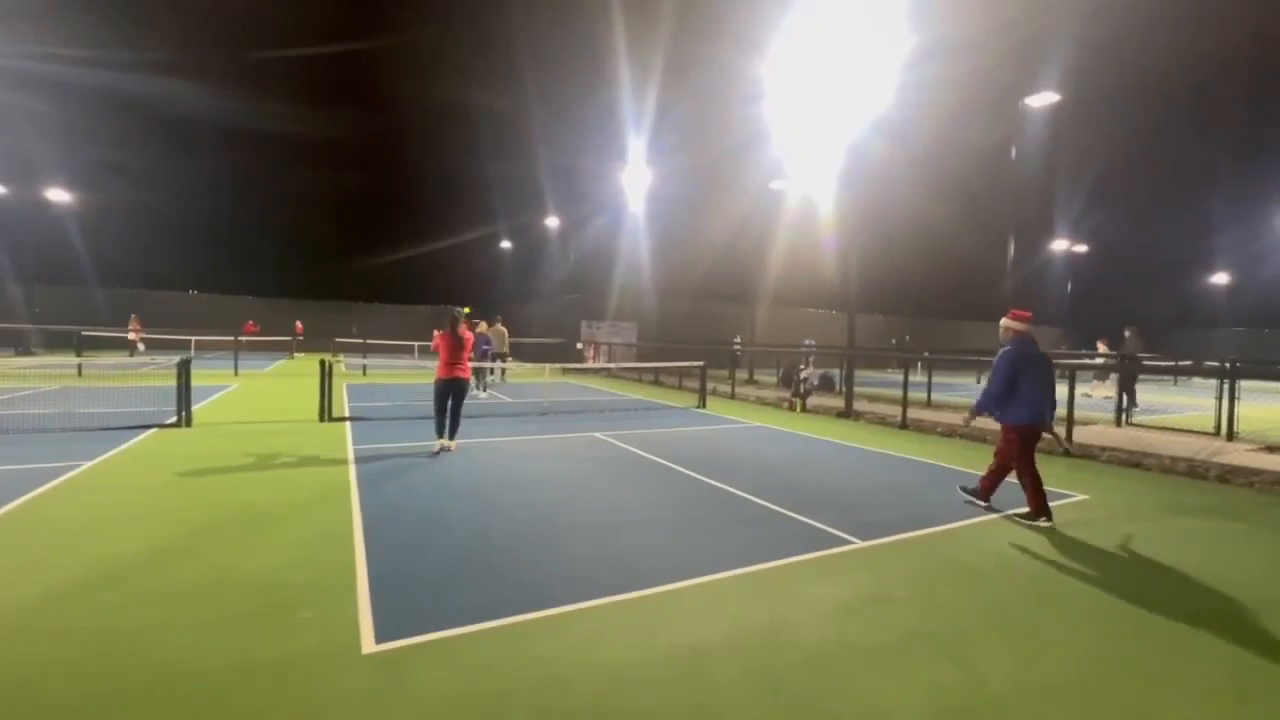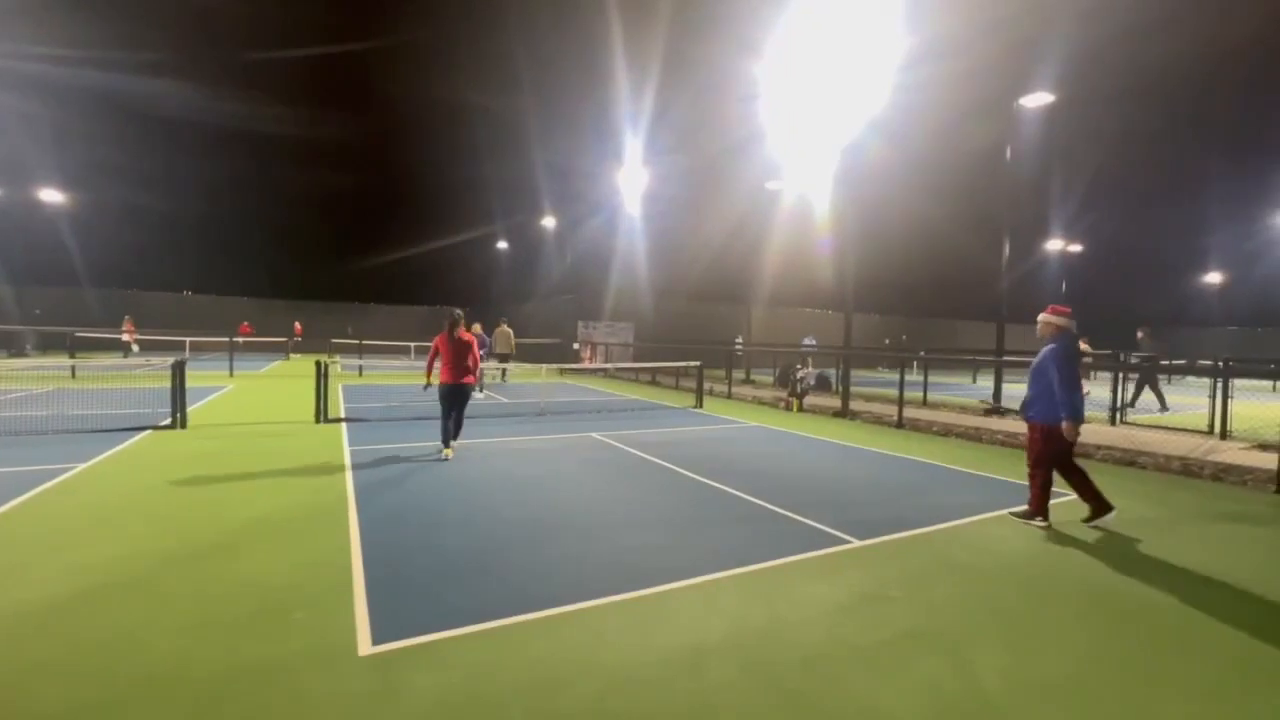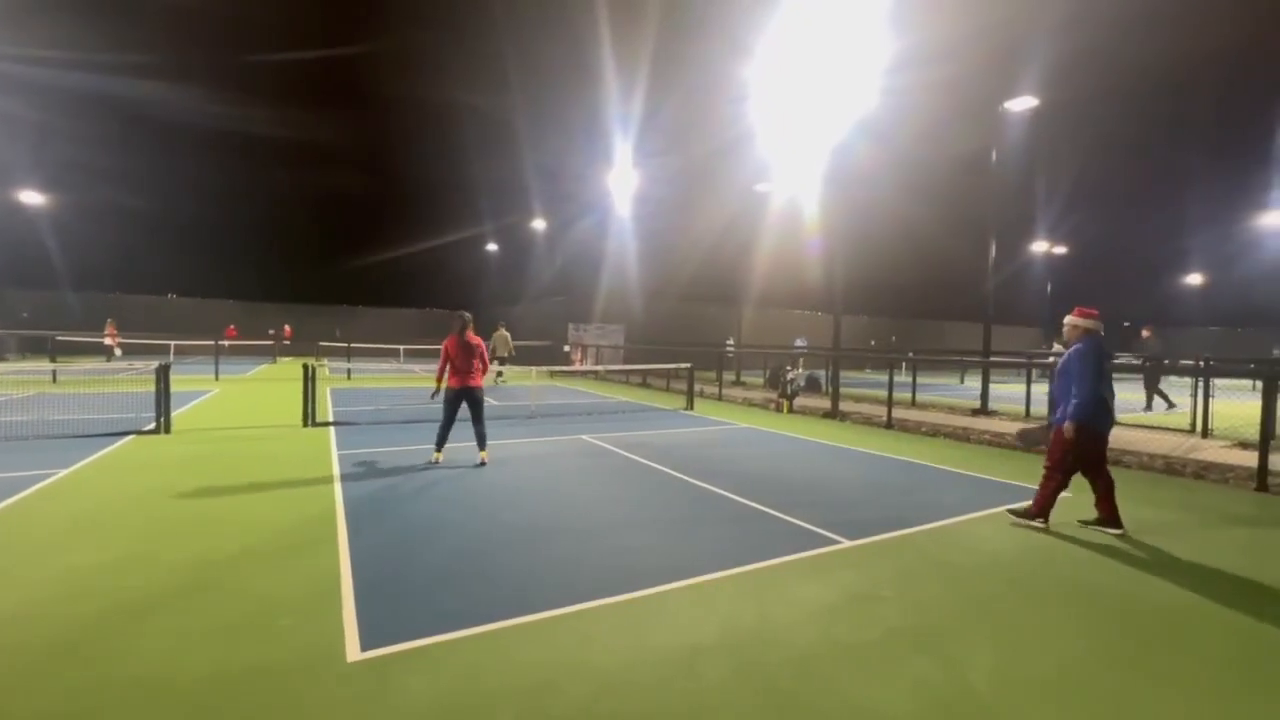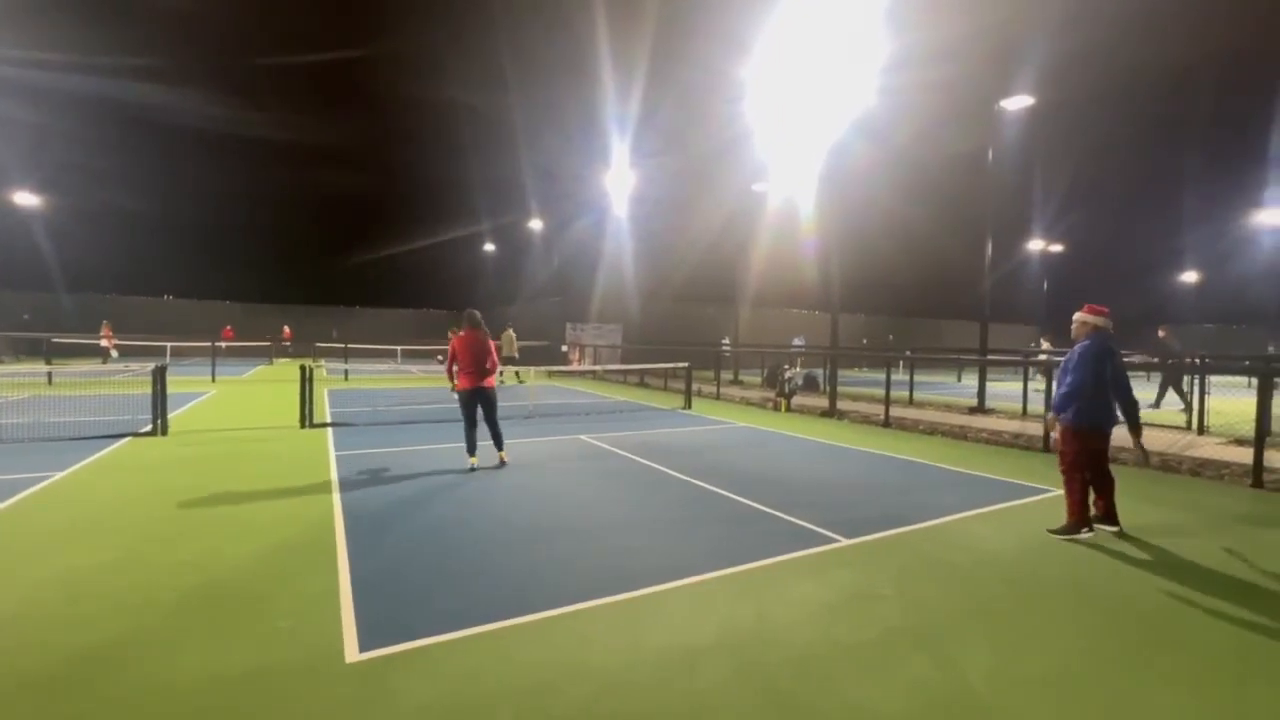
dt=0.4s
person 1, frame 1
left shoulder: (1009, 354)
right shoulder: (1040, 356)
left elbow: (995, 388)
right elbow: (1049, 390)
left wrist: (974, 411)
right wrist: (1047, 418)
left hip: (1017, 419)
right hip: (1035, 419)
left knee: (1023, 464)
right knee: (1003, 457)
left ankle: (1040, 512)
right ankle: (982, 491)
person 1, frame 2
left shoulder: (1055, 351)
right shoulder: (1064, 348)
left elbow: (1065, 387)
left wrist: (1068, 418)
left hip: (1047, 420)
right hip: (1058, 419)
left knee: (1038, 465)
right knee: (1065, 464)
left ankle: (1037, 512)
right ankle: (1100, 507)
person 1, frame 3
left shoulder: (1081, 352)
right shoulder: (1095, 351)
left elbow: (1083, 390)
left wrist: (1072, 418)
left hip: (1077, 424)
right hip: (1097, 424)
left knee: (1056, 468)
right knee: (1097, 471)
left ankle: (1038, 514)
right ankle: (1109, 518)
person 1, frame 4
left shoulder: (1085, 349)
right shoulder: (1110, 353)
left elbow: (1073, 385)
right elbow: (1123, 391)
left wrist: (1056, 410)
right wrist: (1133, 423)
left hip: (1078, 422)
right hip: (1101, 421)
left knee: (1073, 471)
right knee: (1097, 469)
left ankle: (1079, 524)
right ankle: (1107, 516)
